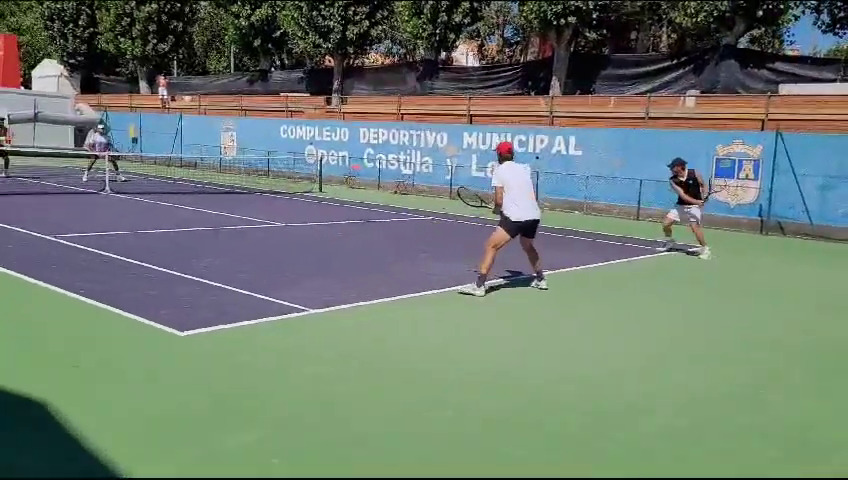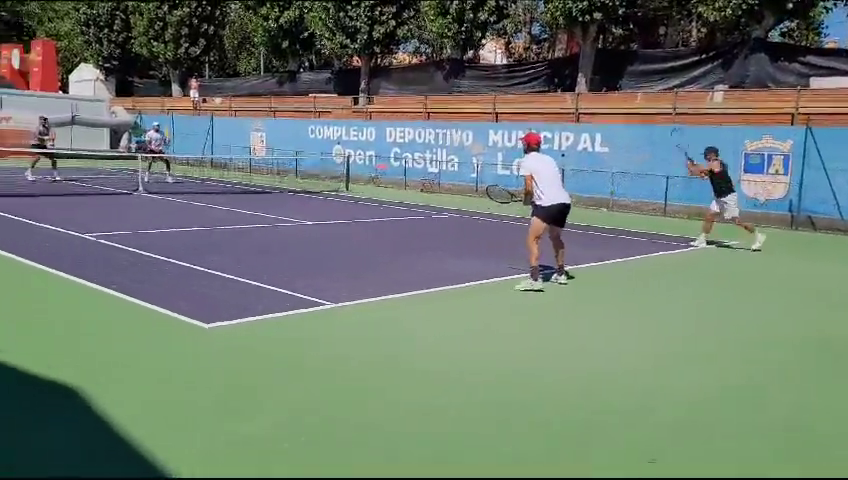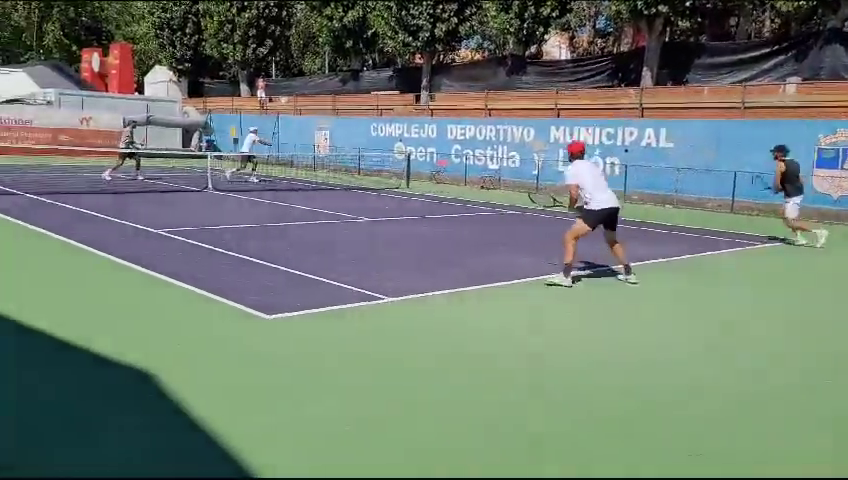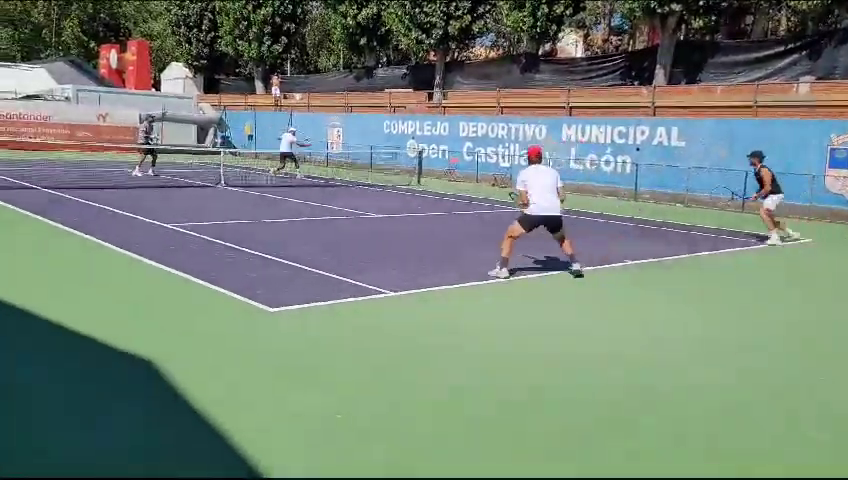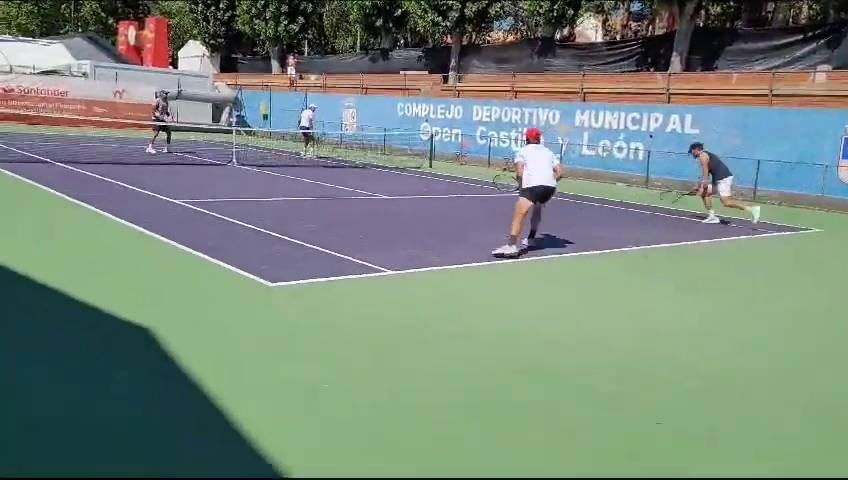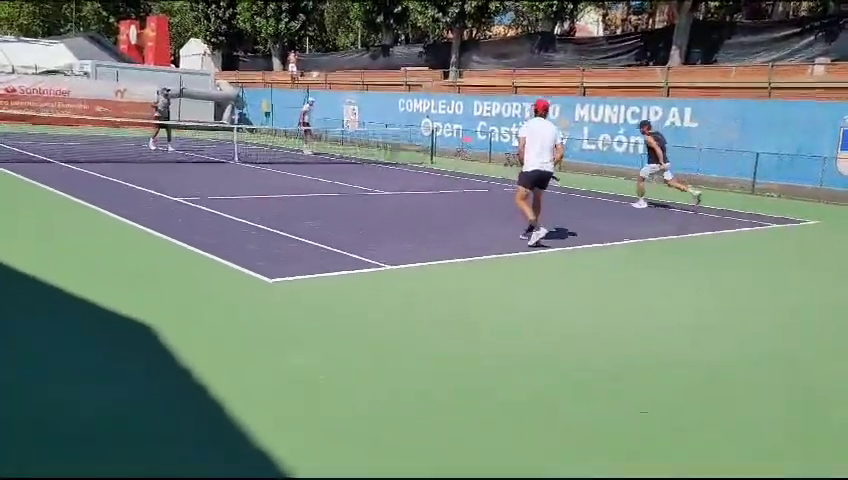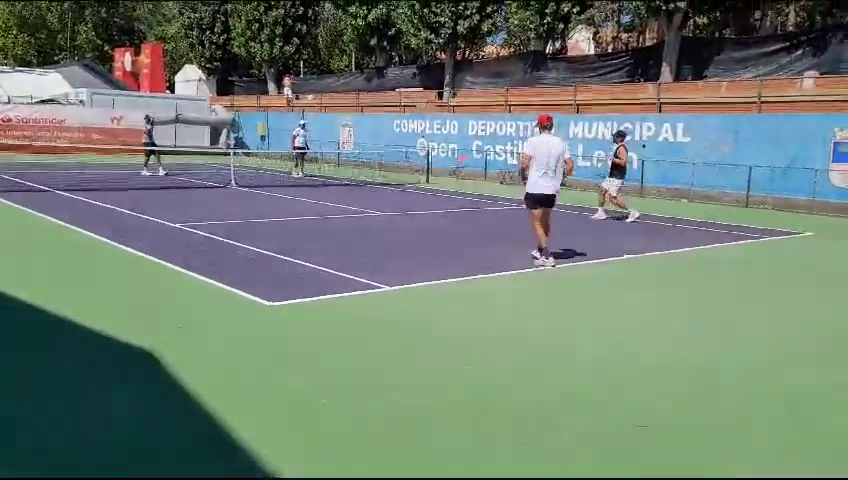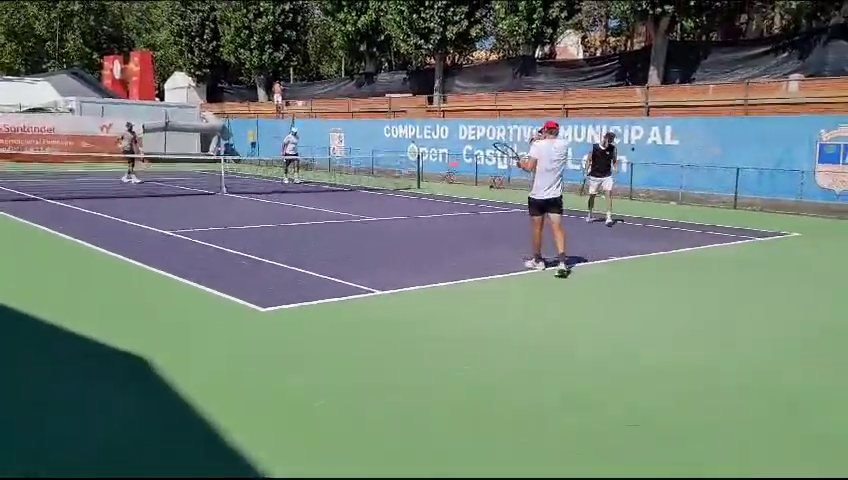
dt=0.4s
person 1, frame 1
left shoulder: (499, 170)
right shoulder: (525, 169)
left elbow: (499, 199)
left wrist: (498, 209)
left hip: (516, 218)
right hip: (534, 216)
left knee: (491, 247)
right knee: (528, 246)
left ankle: (479, 285)
right ankle: (540, 279)
person 1, frame 2
left shoulder: (526, 161)
right shoulder: (549, 159)
left elbow: (529, 187)
left wrist: (527, 200)
right wrist: (534, 198)
left hip: (548, 204)
right hip: (564, 202)
left knee: (532, 239)
right knee: (555, 237)
left ankle: (534, 279)
right ankle: (561, 273)
person 1, frame 3
left shoulder: (572, 169)
right shoulder: (593, 166)
left elbow: (574, 194)
left wrist: (571, 206)
right wrist: (582, 207)
left hip: (597, 207)
right hip: (613, 205)
left knee: (570, 238)
right knee: (612, 240)
left ankle: (566, 276)
right ankle: (628, 273)
person 1, frame 4
left shoulder: (523, 174)
right shoulder: (553, 172)
left elbow: (524, 201)
right elbow: (561, 197)
left wrist: (523, 205)
left hip: (535, 212)
right hip: (555, 214)
left knee: (509, 236)
right knee: (562, 238)
left ankle: (502, 269)
right ankle: (575, 264)
person 1, frame 5
left shoulder: (522, 151)
right shoulder: (548, 152)
left elbow: (520, 173)
right elbow: (560, 172)
left wrist: (521, 186)
left hip: (533, 186)
right hip: (550, 187)
left knee: (518, 215)
right knee: (538, 208)
left ankle: (511, 246)
right ankle: (531, 239)
person 1, frame 6
left shoulder: (527, 125)
right shoulder: (553, 128)
left elbow: (521, 149)
right elbow: (560, 152)
left wrist: (522, 163)
left hip: (531, 169)
right hip: (547, 170)
left knee: (520, 199)
right knee: (537, 199)
left ankle: (537, 229)
right ankle: (531, 232)
person 1, frame 7
left shoulder: (533, 141)
right shoulder: (561, 143)
left elbow: (524, 164)
right elbow: (570, 165)
left wrist: (524, 174)
right wrist: (561, 177)
left hip: (534, 189)
right hip: (552, 190)
left knee: (537, 223)
right knee: (545, 221)
left ankle: (547, 257)
right ankle: (540, 251)
person 1, frame 8
left shoulder: (538, 145)
right shoulder: (563, 145)
left elbow: (530, 167)
left wrist: (521, 163)
left hip: (537, 194)
right hip: (555, 195)
left knee: (537, 228)
right knee: (557, 228)
left ankle: (537, 261)
right ankle: (563, 262)
